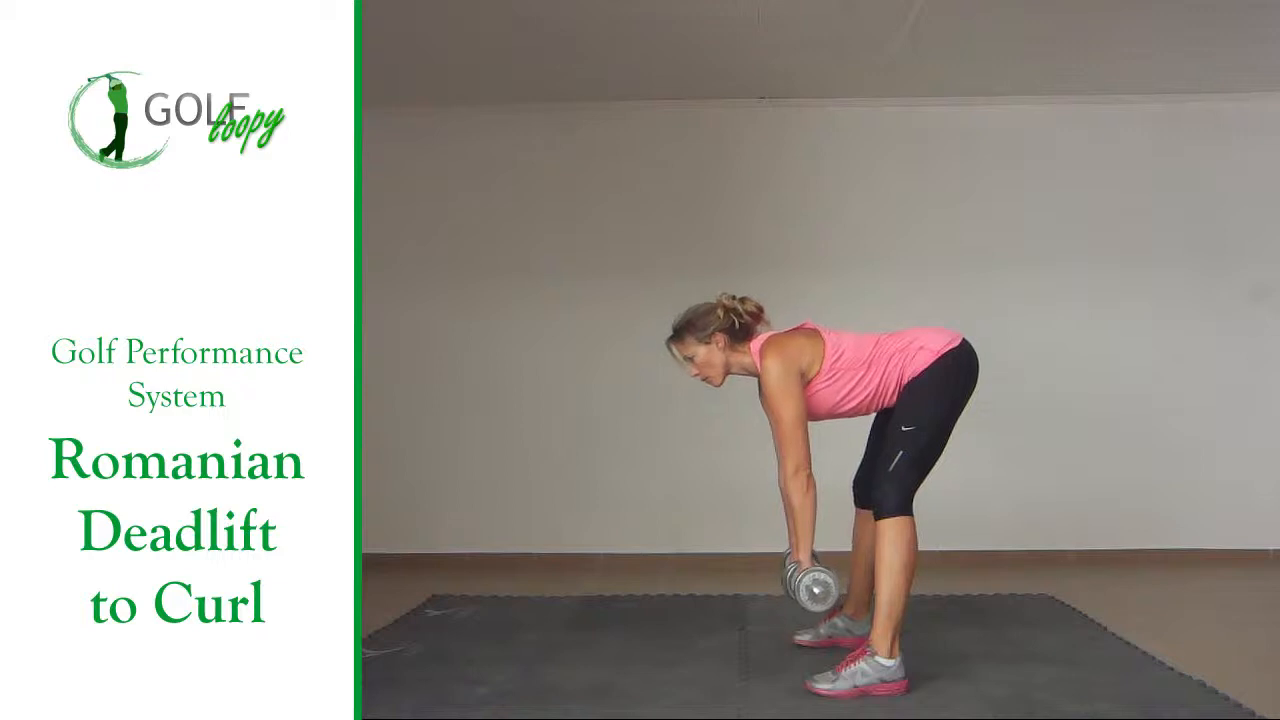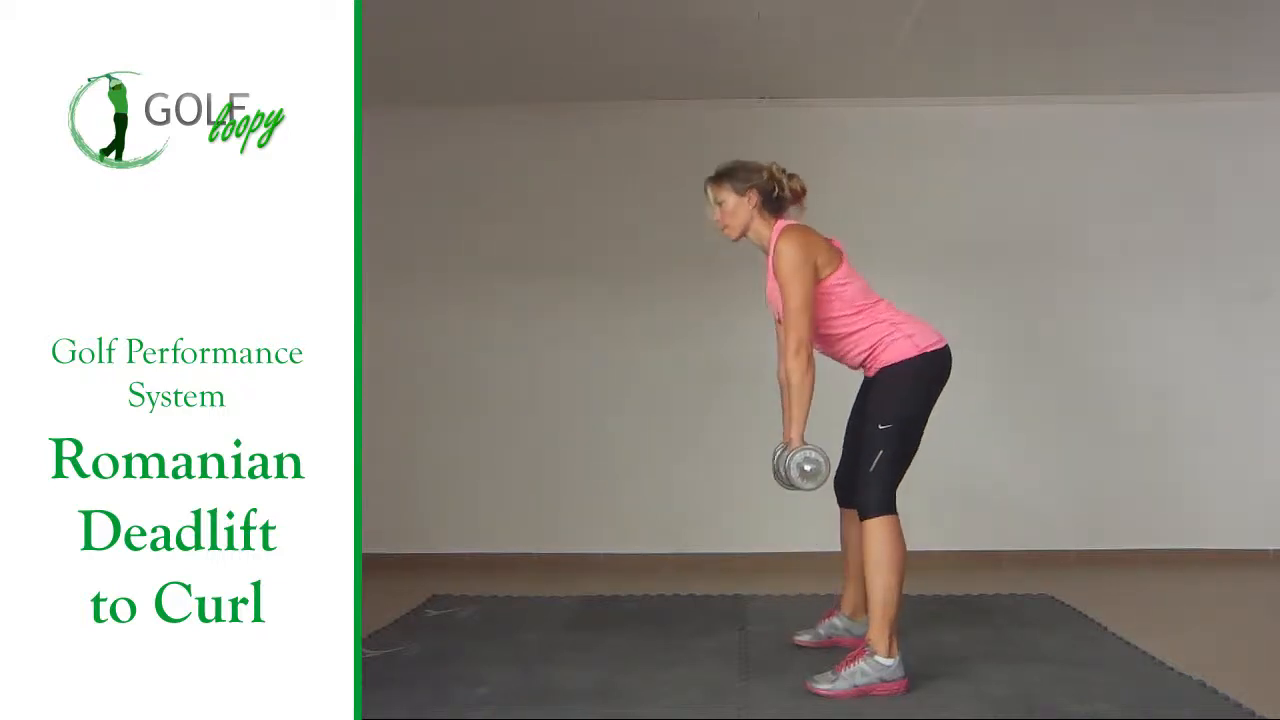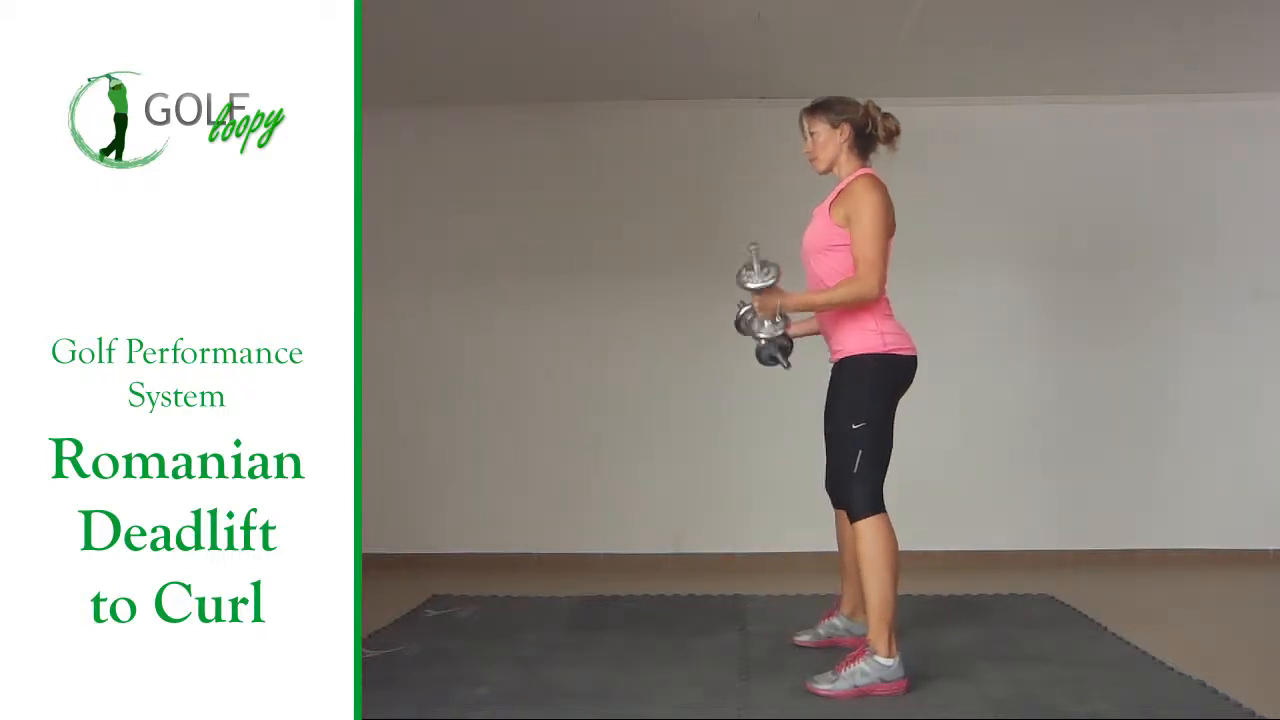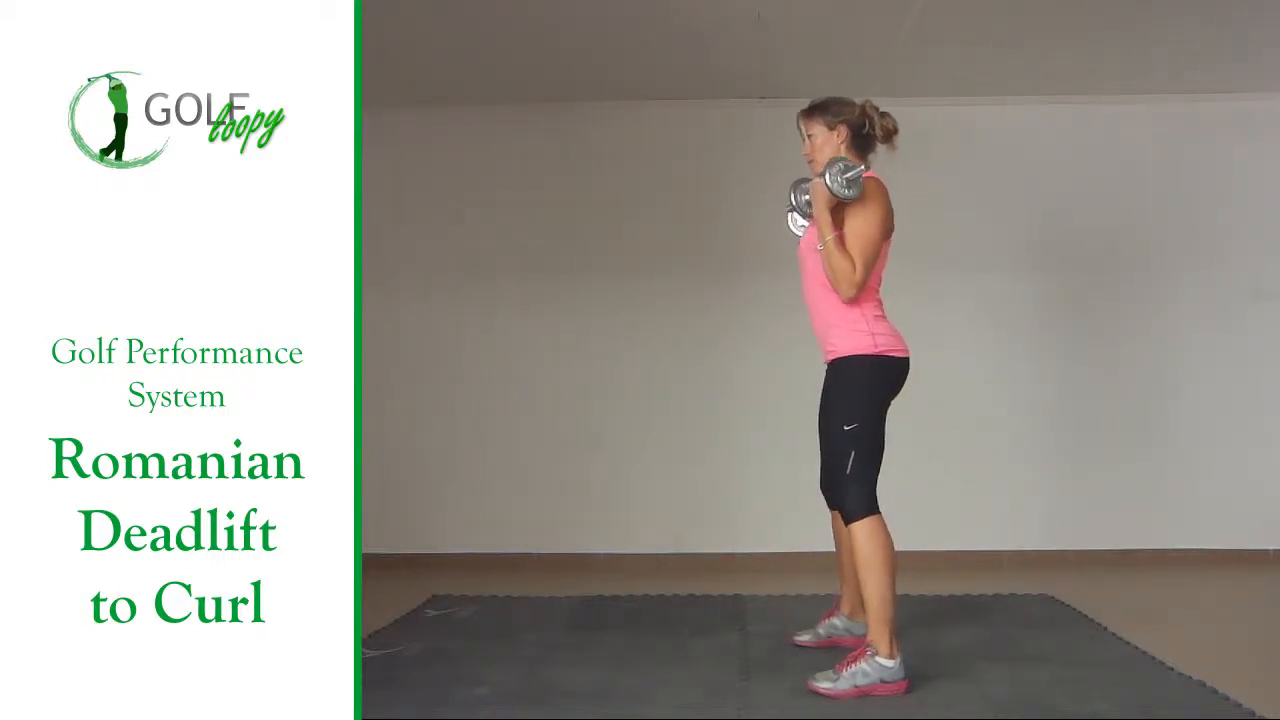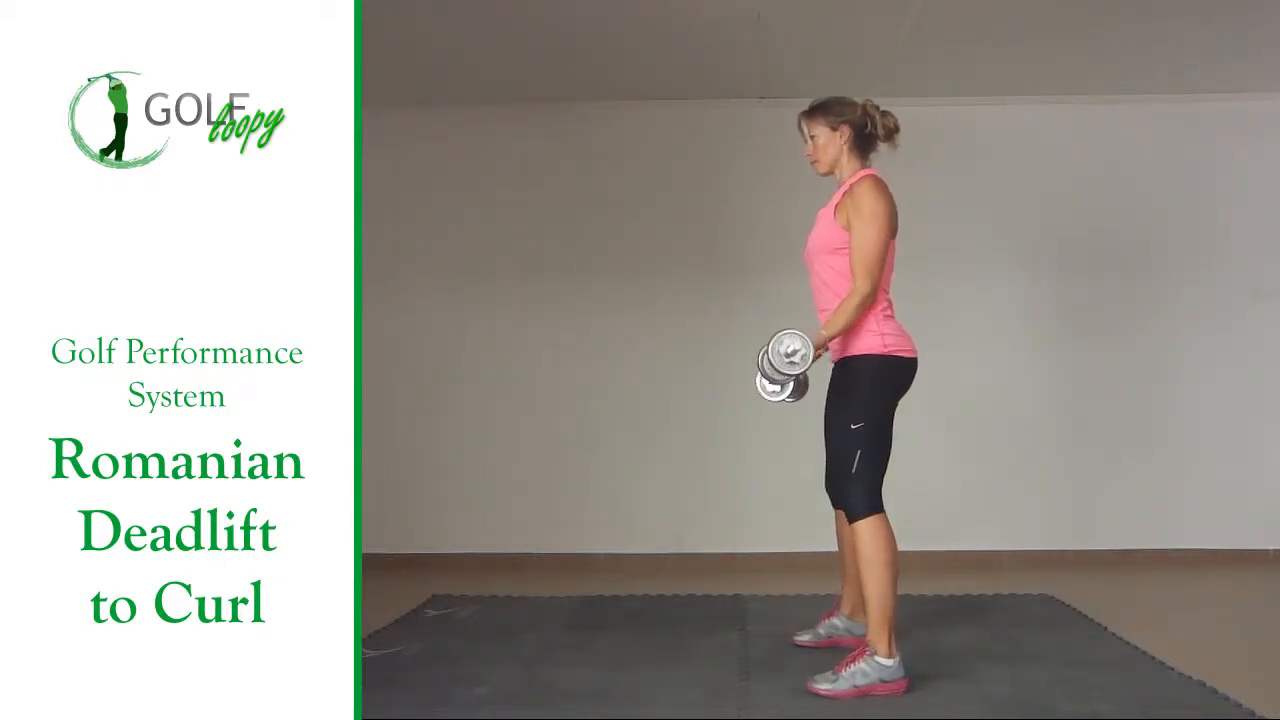
dt=1s
person 1, frame 1
left shoulder: (775, 359)
right shoulder: (769, 372)
left elbow: (799, 472)
right elbow: (788, 470)
left wrist: (804, 557)
right wrist: (796, 549)
left hip: (941, 364)
right hip: (918, 374)
left knee: (889, 494)
right knee: (868, 489)
left ankle: (884, 661)
right ankle: (854, 619)
person 1, frame 2
left shoulder: (792, 243)
right shoulder: (777, 254)
left elbow: (801, 350)
right elbow: (789, 355)
left wrist: (798, 438)
right wrist: (789, 437)
left hip: (911, 360)
right hip: (891, 367)
left knee: (871, 496)
right knee: (850, 488)
left ankle: (883, 660)
right ankle: (852, 617)
person 1, frame 3
left shoulder: (865, 189)
right shoulder: (843, 196)
left elbow: (868, 286)
left wrist: (793, 303)
right wrist: (794, 324)
left hip: (874, 359)
right hip: (854, 360)
left knee: (862, 495)
right knee: (843, 490)
left ankle: (882, 658)
right ankle: (852, 616)
person 1, frame 4
left shoulder: (866, 192)
right shoulder: (842, 197)
left elbow: (850, 285)
left wrist: (824, 218)
right wrist: (812, 224)
left hip: (866, 360)
right hip: (848, 361)
left knee: (856, 496)
right knee: (839, 491)
left ankle: (884, 658)
right ankle: (851, 617)
person 1, frame 5
left shoulder: (867, 190)
right shoulder: (846, 197)
left elbow: (865, 288)
left wrist: (816, 341)
right wrist: (821, 345)
left hip: (873, 359)
right hip: (855, 360)
left knee: (861, 497)
right knee: (844, 491)
left ankle: (883, 658)
right ankle: (851, 617)
